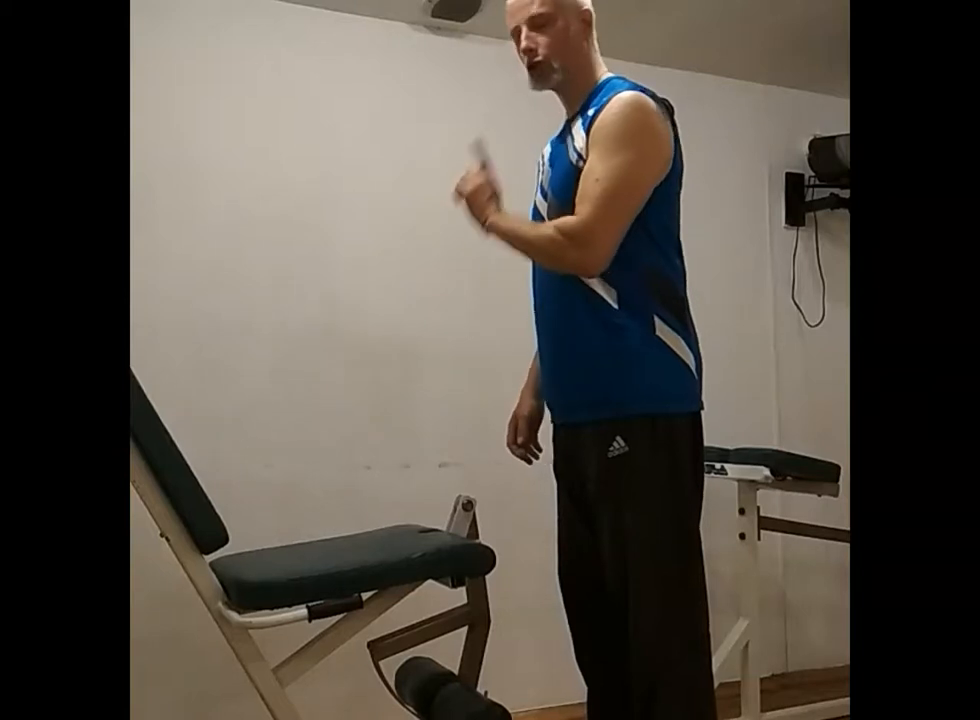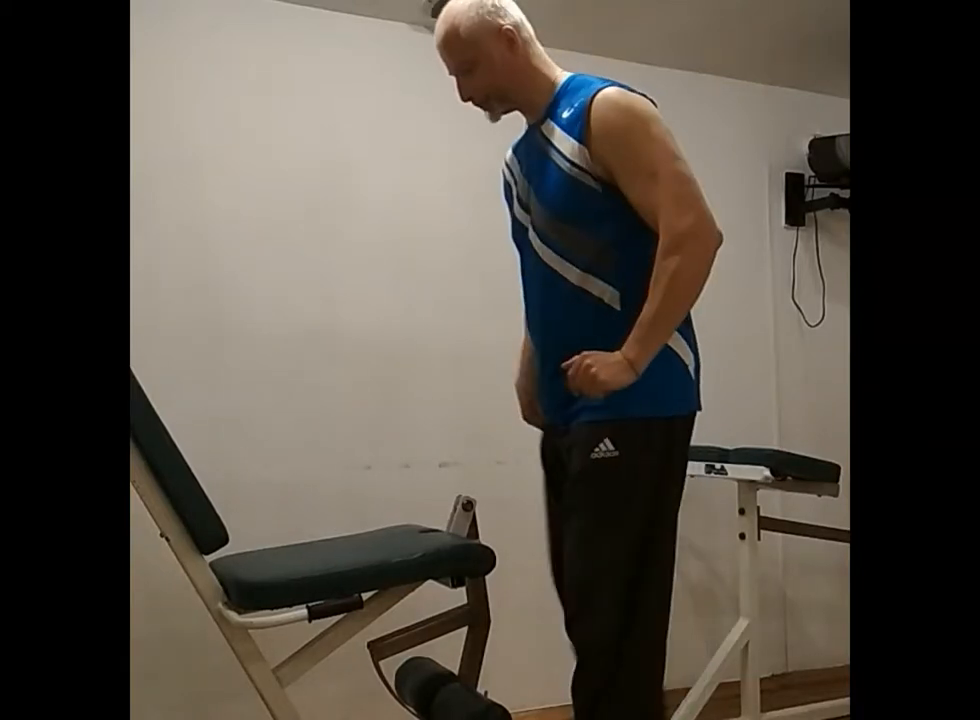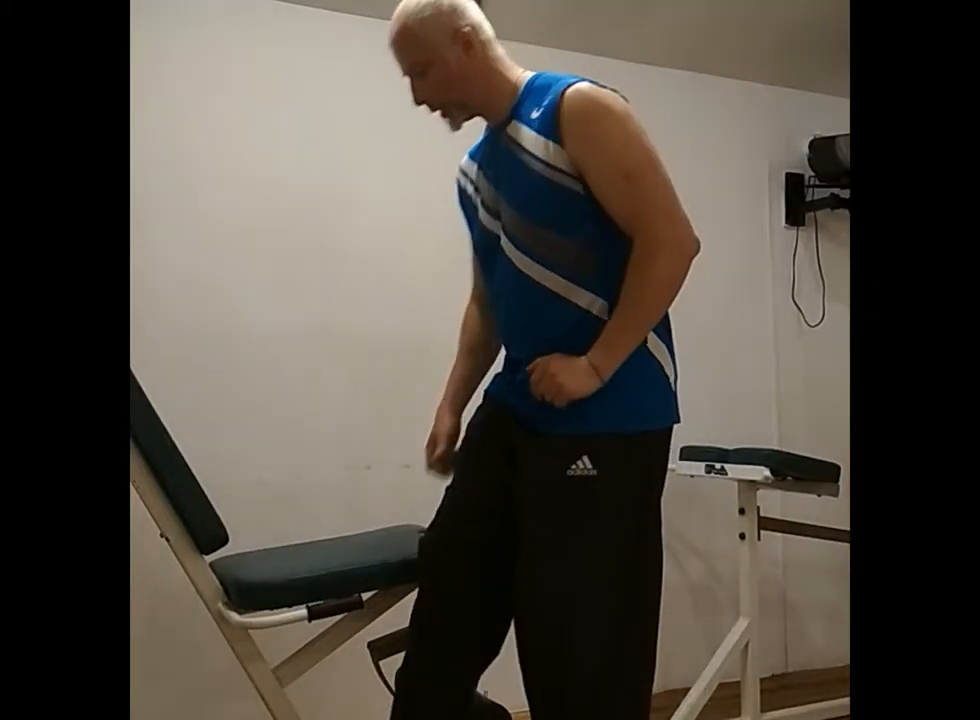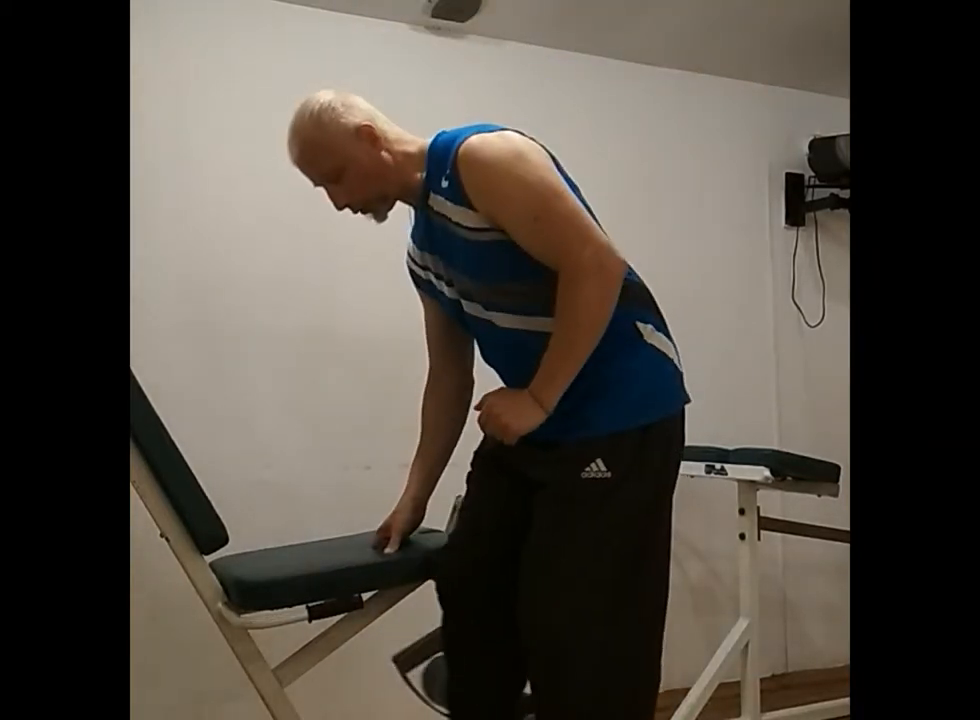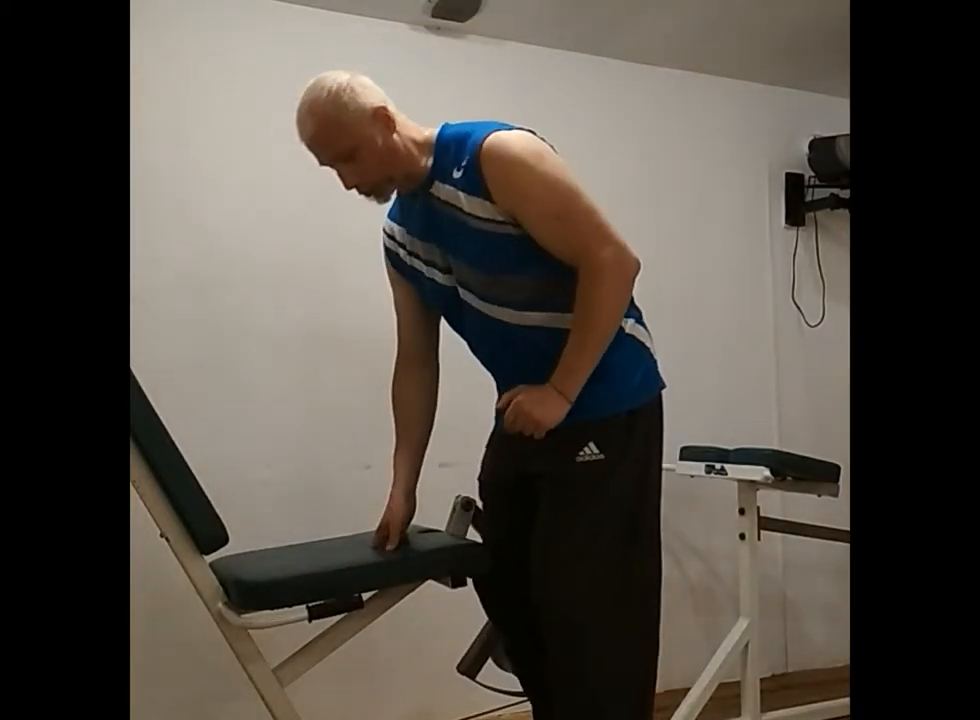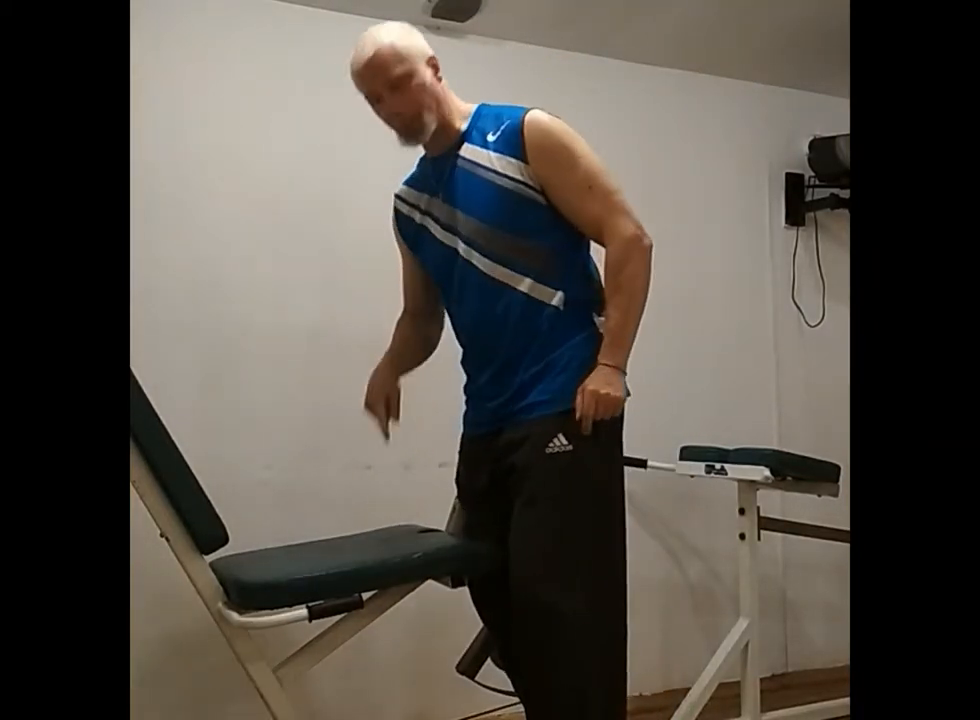
dt=0.7s
person 1, frame 1
left shoulder: (629, 113)
right shoulder: (560, 143)
left elbow: (586, 248)
left wrist: (492, 215)
right wrist: (533, 391)
left hip: (642, 406)
right hip: (582, 409)
left knee: (657, 605)
right knee: (593, 600)
person 1, frame 2
left shoulder: (609, 113)
right shoulder: (520, 156)
left elbow: (694, 234)
left wrist: (631, 360)
right wrist: (530, 363)
left hip: (635, 405)
right hip: (568, 403)
left knee: (612, 604)
right knee: (584, 594)
person 1, frame 3
left shoulder: (580, 111)
right shoulder: (474, 170)
left elbow: (671, 241)
left wrist: (596, 365)
right wrist: (452, 403)
left hip: (607, 416)
right hip: (515, 406)
left knee: (581, 628)
right knee: (451, 582)
person 1, frame 4
left shoulder: (483, 158)
right shoulder: (422, 251)
left elbow: (598, 266)
right elbow: (449, 378)
left wrist: (538, 399)
right wrist: (414, 496)
left hip: (623, 414)
right hip: (530, 422)
left knee: (579, 623)
right knee: (469, 586)
person 1, frame 5
left shoulder: (499, 156)
right shoulder: (399, 234)
left elbow: (613, 261)
right elbow: (416, 363)
left wrist: (561, 392)
right wrist: (402, 489)
left hip: (606, 408)
right hip: (522, 416)
left knee: (587, 606)
right knee: (508, 591)
person 1, frame 6
left shoulder: (529, 135)
right shoulder: (409, 202)
left elbow: (628, 239)
left wrist: (610, 364)
right wrist: (389, 370)
left hip: (563, 410)
right hip: (485, 421)
left knee: (559, 601)
right knee: (499, 597)
